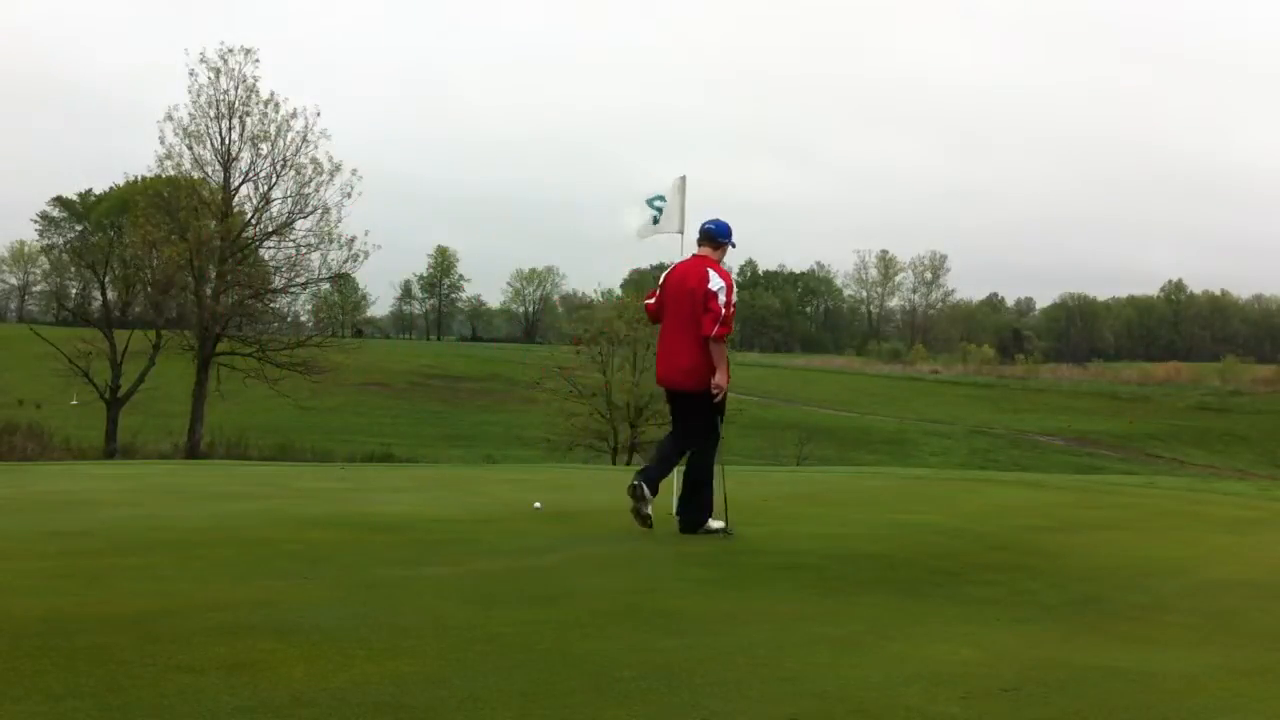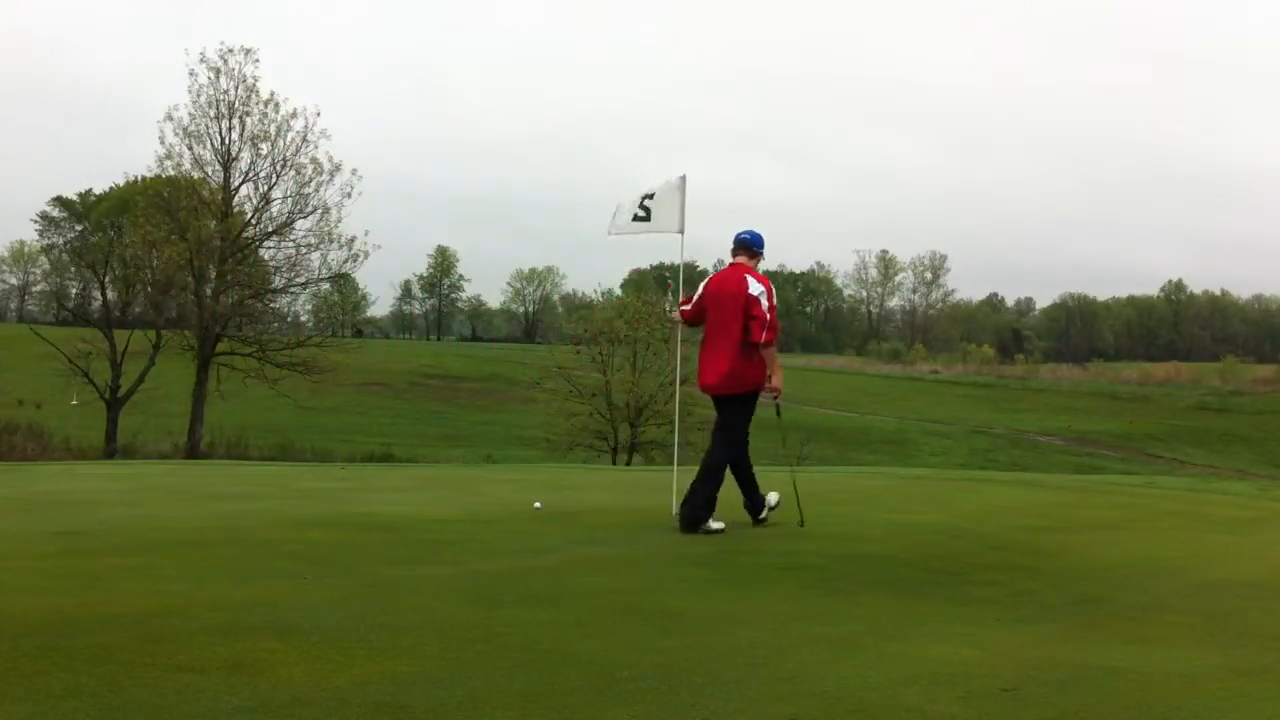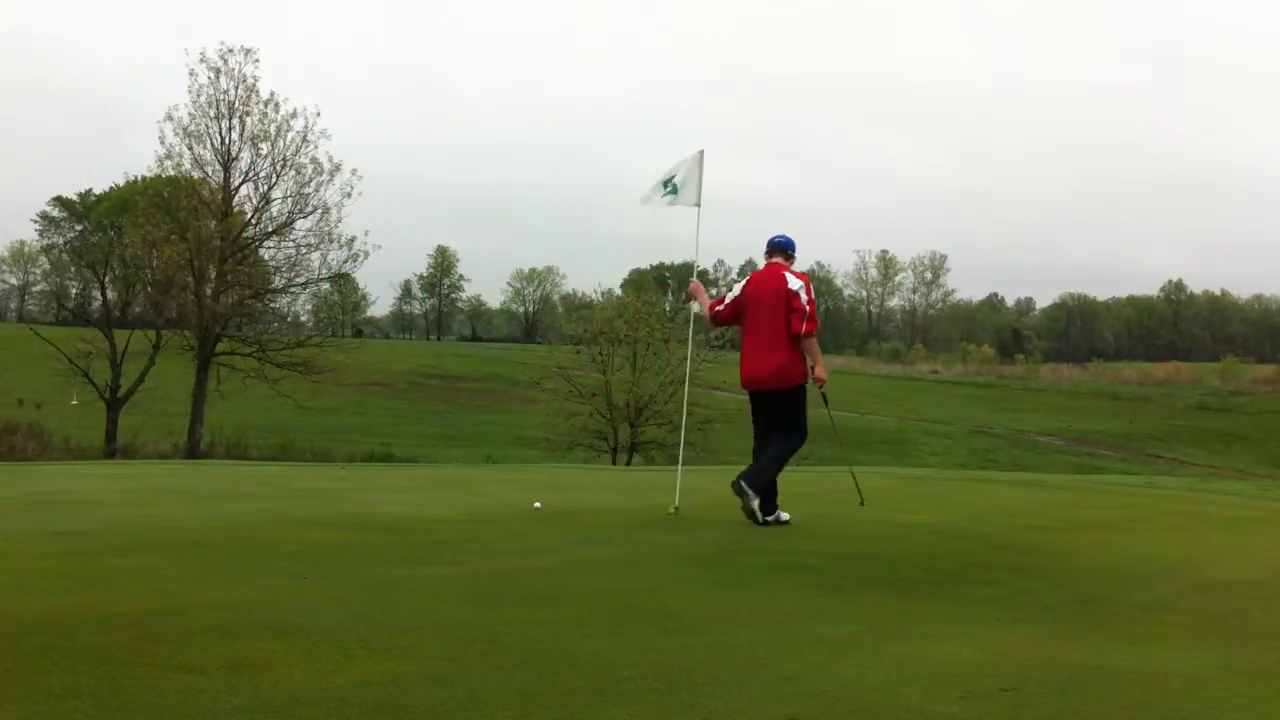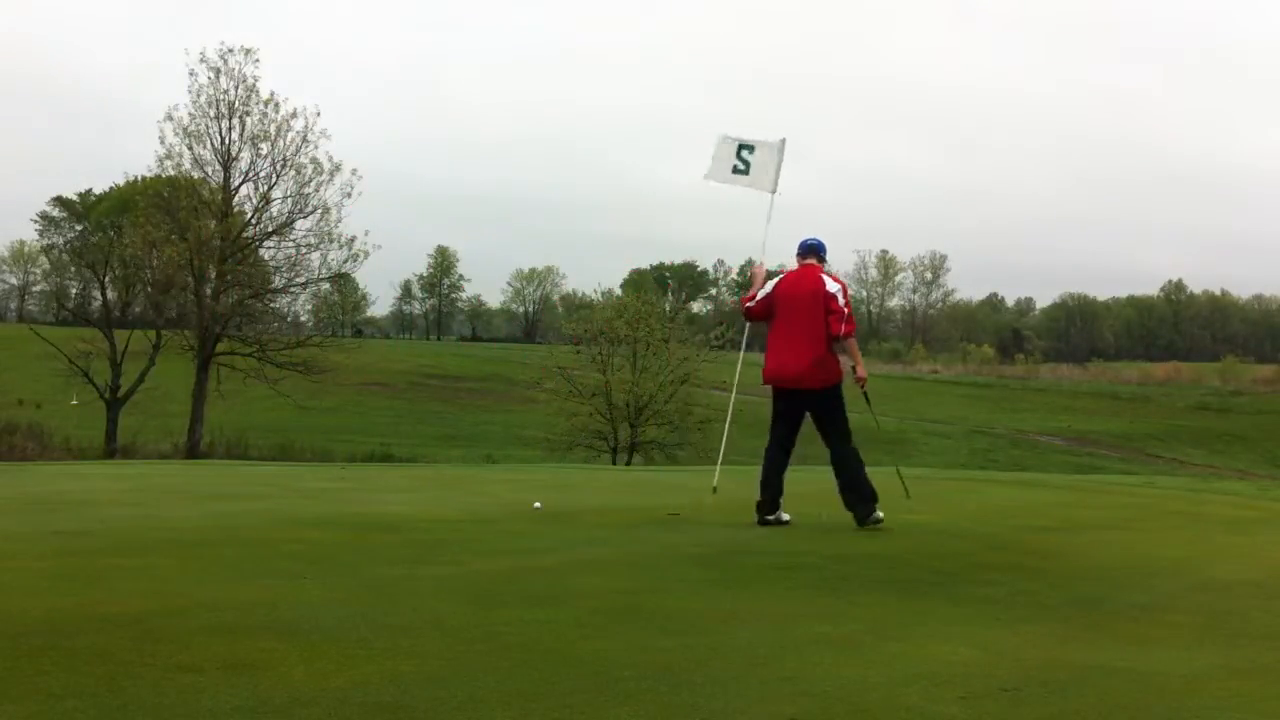
dt=0.3s
person 1, frame 1
left shoulder: (672, 272)
right shoulder: (718, 278)
left elbow: (653, 311)
right elbow: (717, 329)
right wrist: (721, 371)
left hip: (670, 370)
right hip: (701, 374)
left knee: (680, 435)
right knee: (704, 441)
left ankle: (645, 482)
right ankle: (694, 517)
person 1, frame 2
left shoulder: (711, 282)
right shoulder: (758, 285)
left elbow: (687, 315)
right elbow: (764, 335)
left wrist: (677, 314)
right wrist: (774, 372)
left hip: (714, 375)
right hip: (743, 376)
left knee: (732, 437)
right knee: (726, 443)
left ankle: (756, 505)
right ankle: (694, 514)
person 1, frame 3
left shoulder: (747, 284)
right shoulder: (796, 281)
left elbow: (717, 315)
right elbow: (804, 327)
left wrist: (700, 296)
right wrist: (817, 363)
left hip: (754, 375)
right hip: (787, 374)
left knee: (764, 439)
right knee: (792, 435)
left ankle: (767, 510)
right ankle: (751, 482)
person 1, frame 4
left shoulder: (778, 283)
right shoulder: (831, 284)
left elbow: (750, 310)
right elbow: (842, 329)
left wrist: (756, 282)
right wrist: (858, 364)
left hip: (783, 375)
right hip: (820, 374)
left knee: (779, 441)
right knee: (839, 441)
left ankle: (768, 508)
right ankle: (863, 508)
